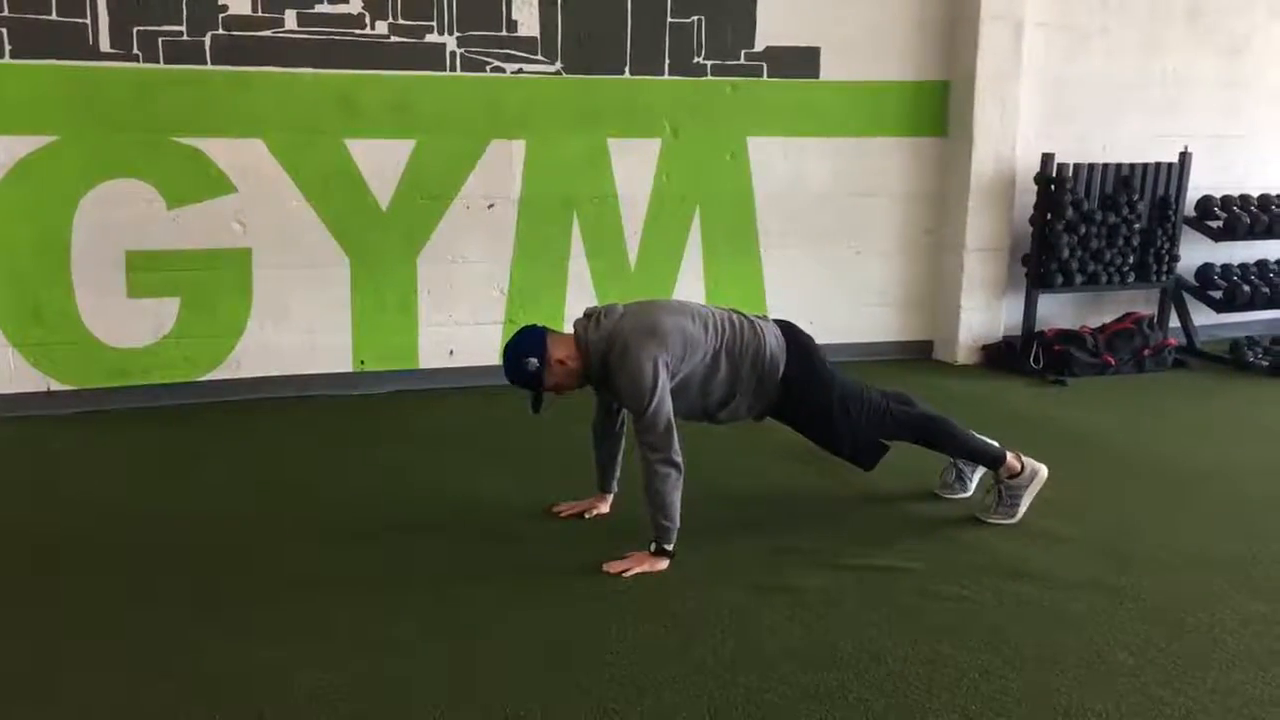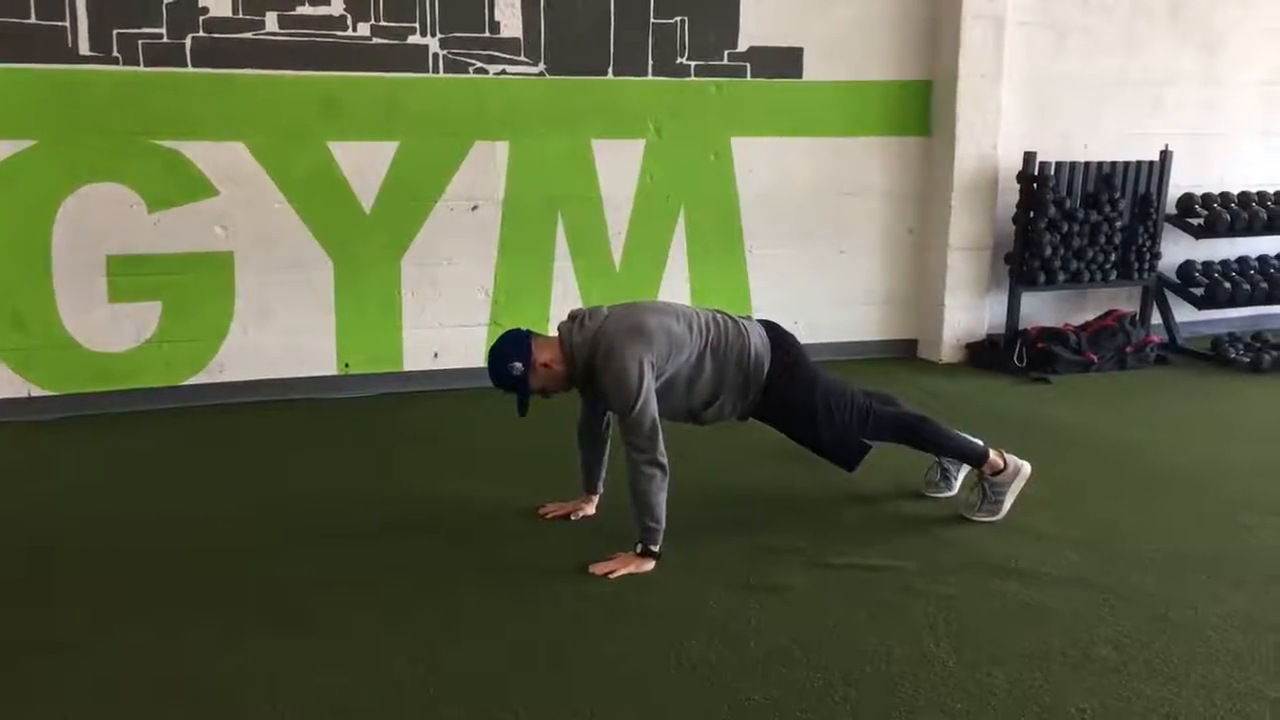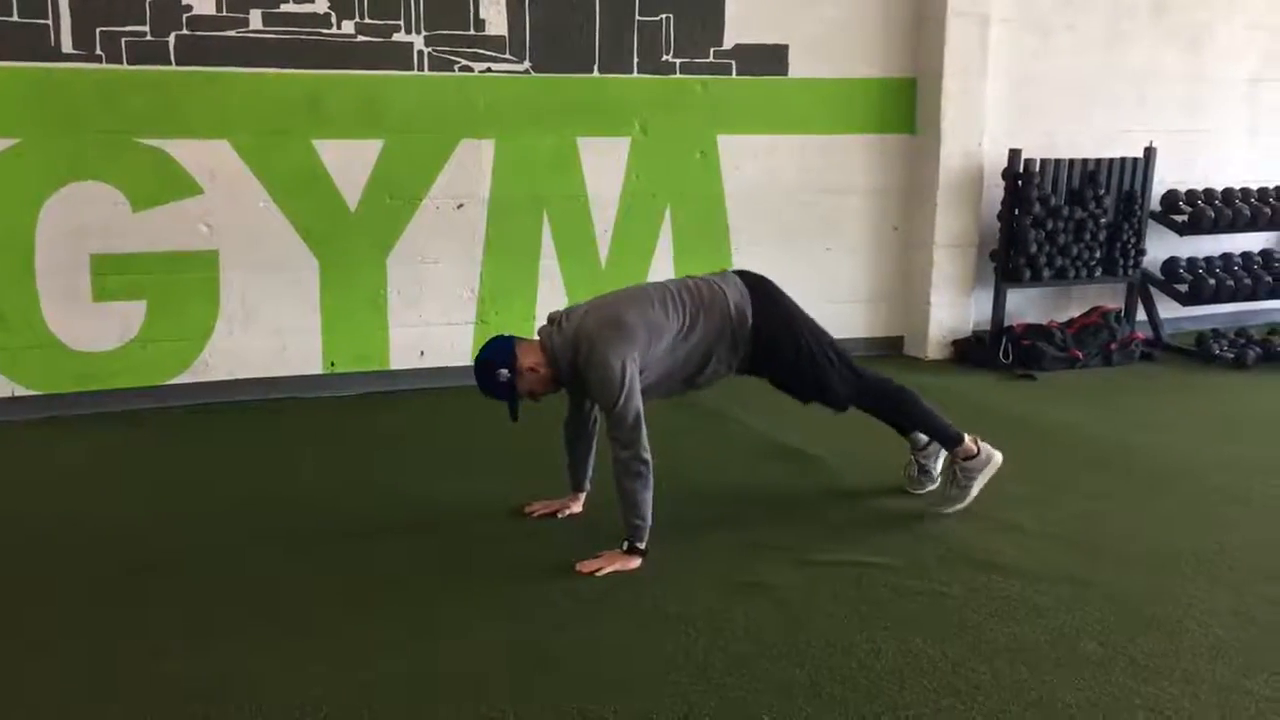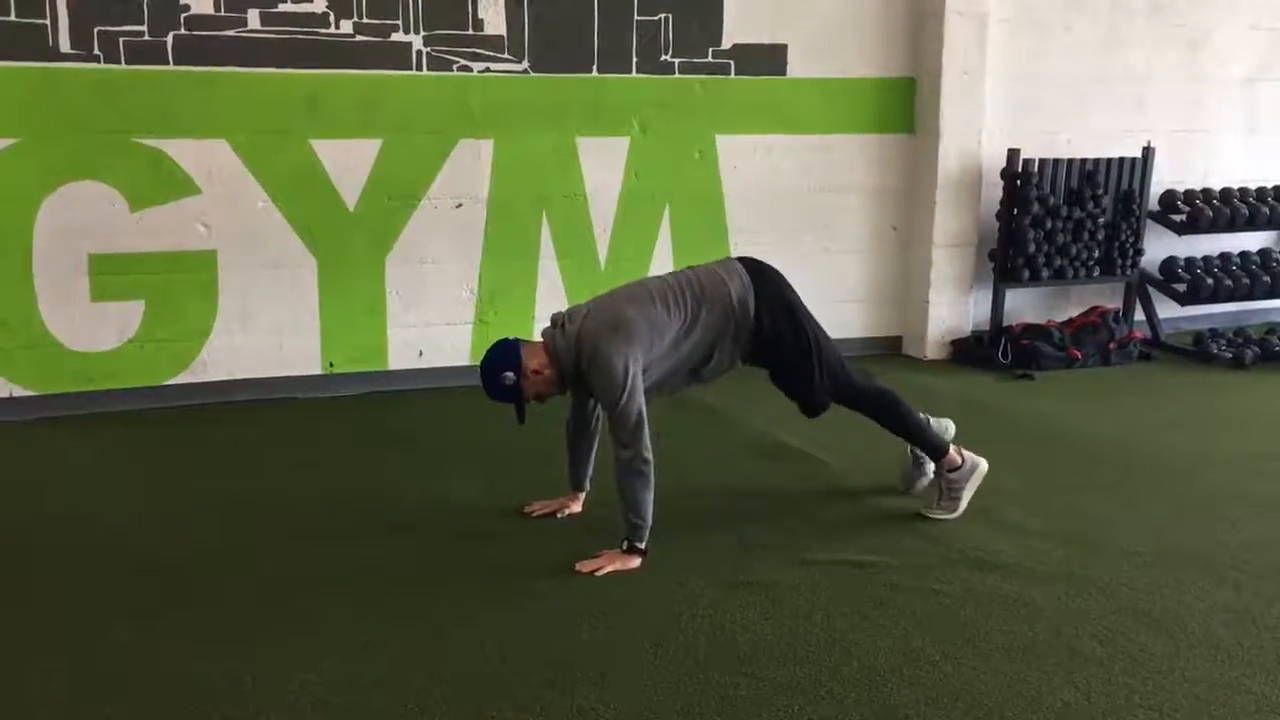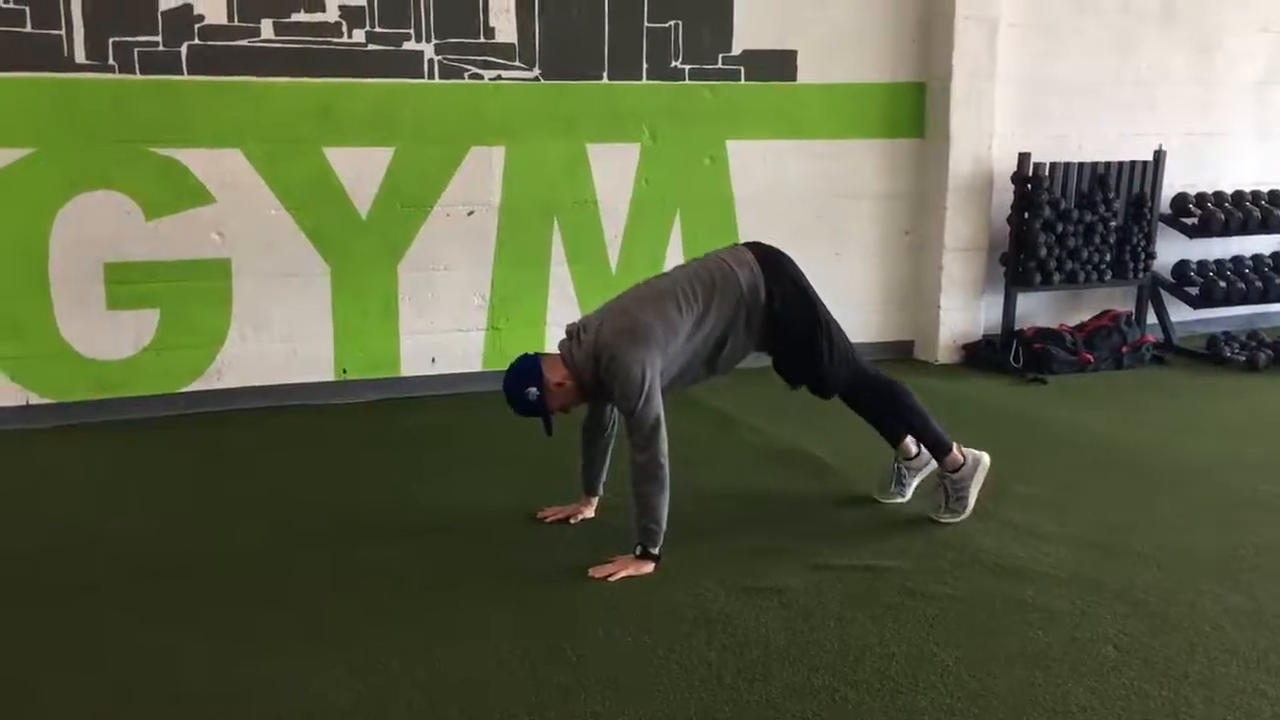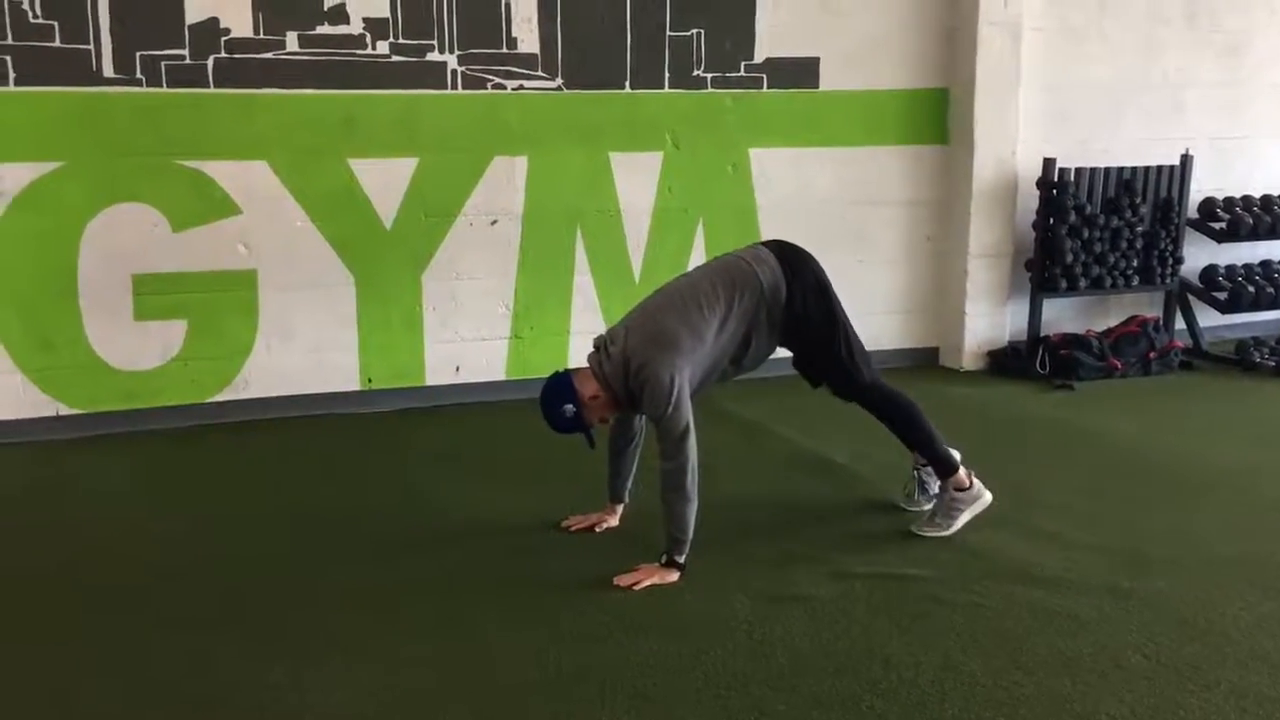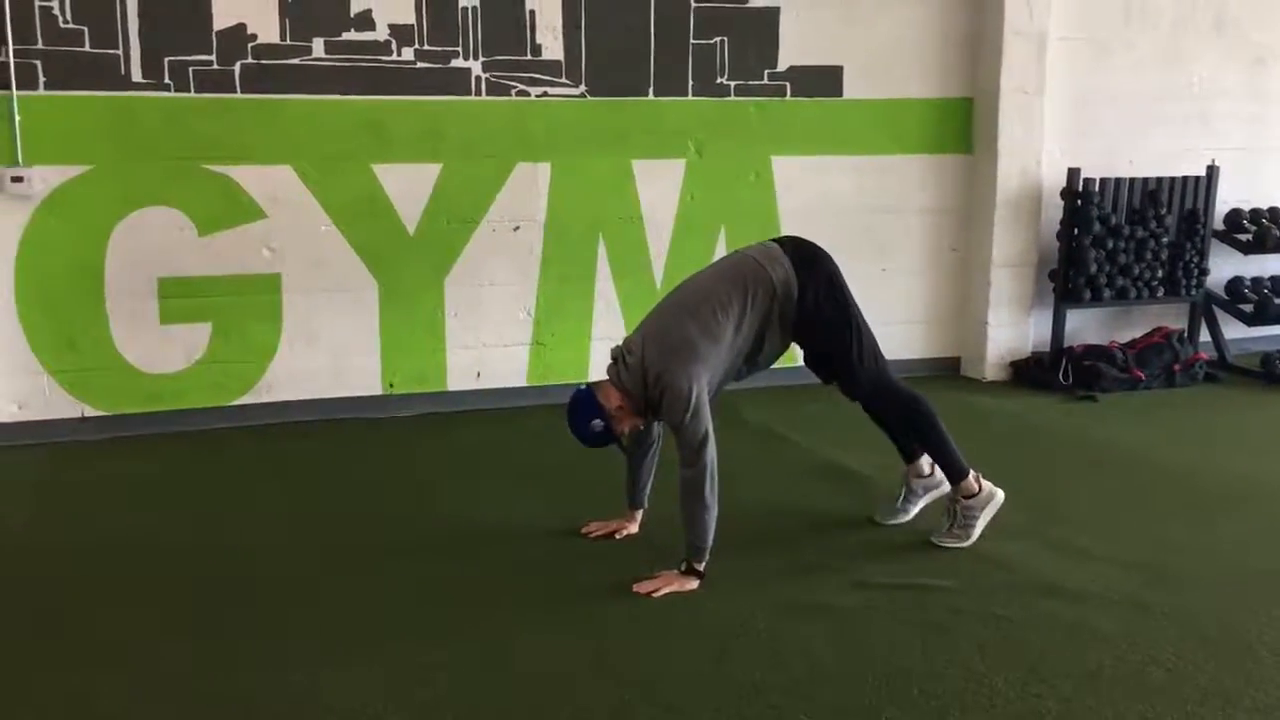
dt=0.3s
person 1, frame 1
left shoulder: (632, 355)
right shoulder: (600, 339)
left elbow: (661, 451)
right elbow: (609, 418)
left wrist: (662, 549)
right wrist: (604, 494)
left hip: (781, 370)
right hip: (765, 358)
left knee: (882, 419)
right knee: (875, 409)
left ankle: (1013, 468)
right ankle: (967, 451)
person 1, frame 2
left shoulder: (616, 356)
right shoulder: (583, 342)
left elbow: (646, 452)
right elbow: (595, 420)
left wrist: (648, 550)
right wrist: (589, 496)
left hip: (766, 371)
right hip: (750, 362)
left knee: (868, 418)
right knee: (859, 407)
left ankle: (998, 465)
right ankle: (951, 451)
person 1, frame 3
left shoulder: (600, 354)
right shoulder: (568, 342)
left elbow: (631, 448)
right elbow: (581, 417)
left wrist: (634, 548)
right wrist: (577, 494)
left hip: (751, 316)
right hip: (732, 309)
left knee: (851, 384)
right knee: (841, 384)
left ankle: (970, 451)
right ankle: (925, 442)
person 1, frame 4
left shoulder: (604, 354)
right shoulder: (570, 341)
left elbow: (633, 449)
right elbow: (584, 417)
left wrist: (634, 548)
right wrist: (576, 494)
left hip: (755, 303)
right hip: (737, 293)
left knee: (843, 385)
right knee: (832, 381)
left ankle: (954, 462)
right ankle: (930, 427)
person 1, frame 5
left shoulder: (623, 361)
right shoulder: (588, 348)
left elbow: (650, 452)
right elbow: (600, 422)
left wrist: (648, 554)
right wrist: (588, 499)
left hip: (765, 286)
right hip: (745, 279)
left knee: (850, 375)
right knee: (836, 374)
left ankle: (956, 461)
right ankle: (909, 453)
person 1, frame 6
left shoulder: (654, 371)
right shoulder: (615, 360)
left elbow: (679, 460)
right elbow: (627, 429)
left wrist: (673, 562)
right wrist: (614, 507)
left hip: (787, 282)
right hip: (765, 274)
left knee: (861, 384)
right knee: (849, 381)
left ankle: (961, 485)
right ankle: (928, 461)
person 1, frame 7
left shoulder: (674, 380)
right shoulder: (633, 364)
left elbow: (698, 467)
right elbow: (646, 437)
left wrist: (693, 570)
right wrist: (633, 515)
left hip: (800, 279)
right hip: (780, 273)
left knee: (874, 385)
right knee: (861, 384)
left ankle: (971, 490)
right ankle: (923, 470)
